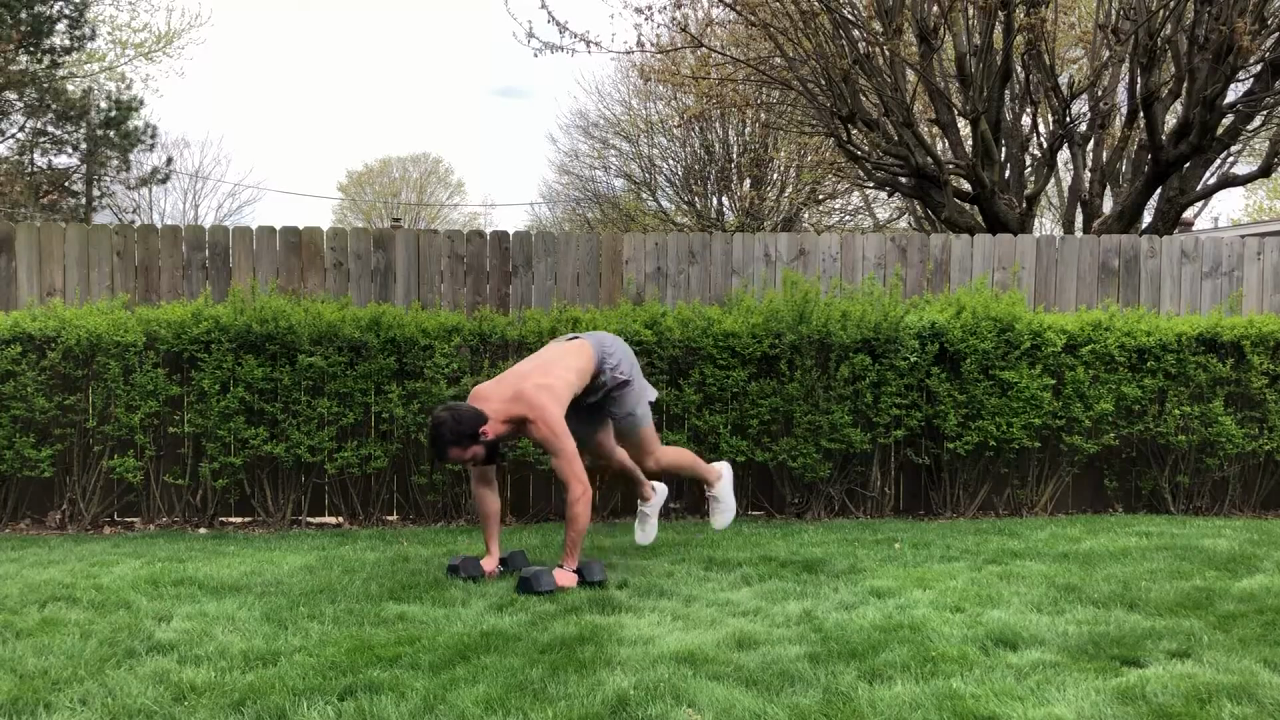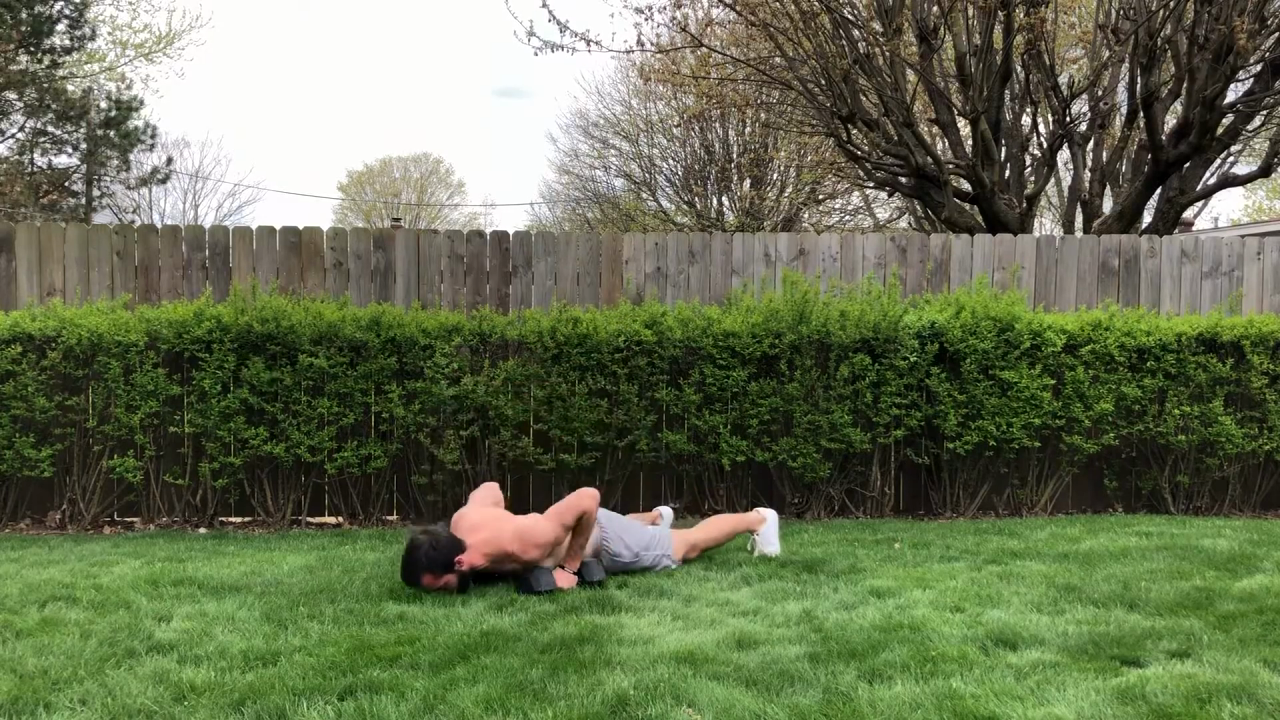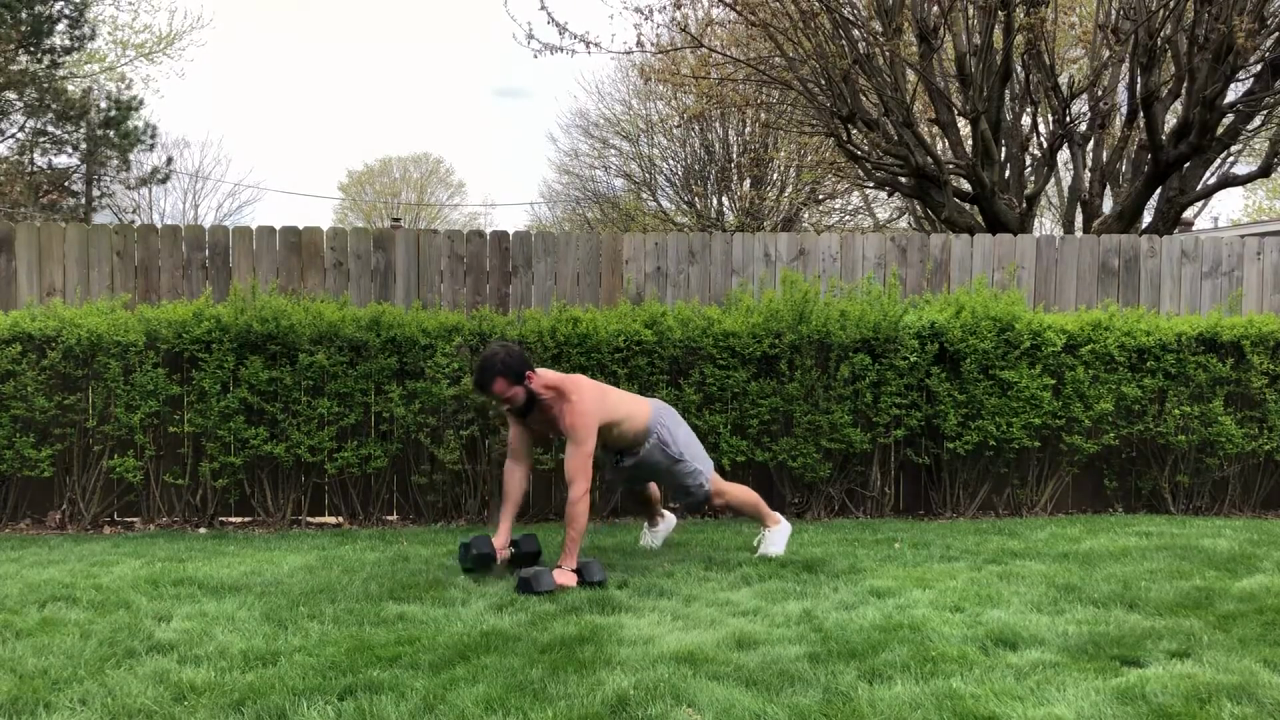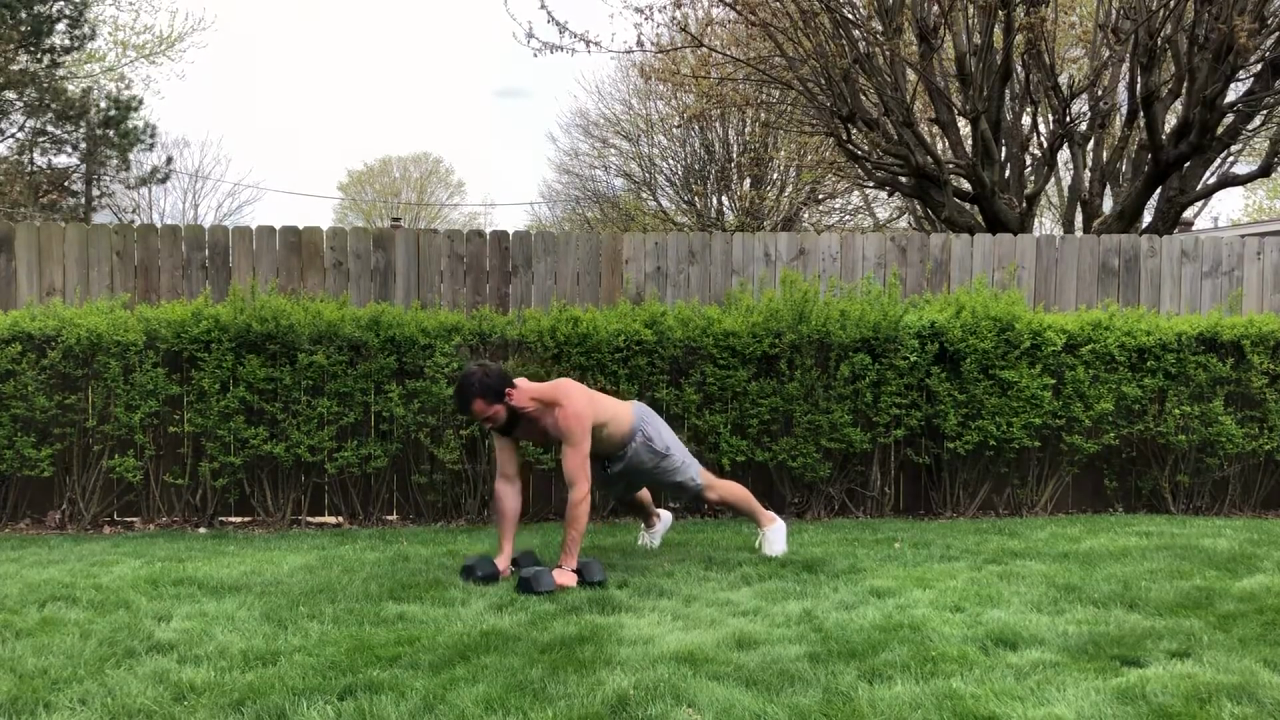
dt=1s
person 1, frame 1
left shoulder: (537, 415)
right shoulder: (476, 409)
left elbow: (580, 490)
right elbow: (483, 482)
left wrist: (568, 567)
right wrist: (492, 551)
left hip: (608, 357)
left knee: (649, 458)
right knee: (598, 449)
left ankle: (715, 476)
right ankle: (648, 492)
person 1, frame 2
left shoulder: (519, 547)
right shoulder: (460, 526)
left elbow: (589, 497)
right elbow: (490, 487)
left wrist: (569, 566)
left hip: (603, 545)
right hip: (578, 529)
left knee: (689, 545)
left ankle: (757, 519)
right ankle: (655, 517)
person 1, frame 3
left shoulder: (577, 402)
right shoulder: (522, 395)
left elbow: (579, 489)
right elbow: (517, 462)
left wrist: (566, 565)
right wrist: (503, 530)
left hip: (656, 431)
right hip: (620, 444)
left knee: (715, 493)
right knee: (639, 488)
left ankle: (773, 523)
right ankle: (658, 521)
person 1, frame 4
left shoulder: (567, 407)
right shoulder: (505, 412)
left elbow: (579, 490)
right elbow: (507, 482)
left wrist: (567, 565)
right wrist: (505, 553)
left hip: (639, 434)
right hip: (604, 453)
left knee: (707, 488)
right knee: (628, 494)
left ankle: (768, 522)
right ankle: (654, 521)
